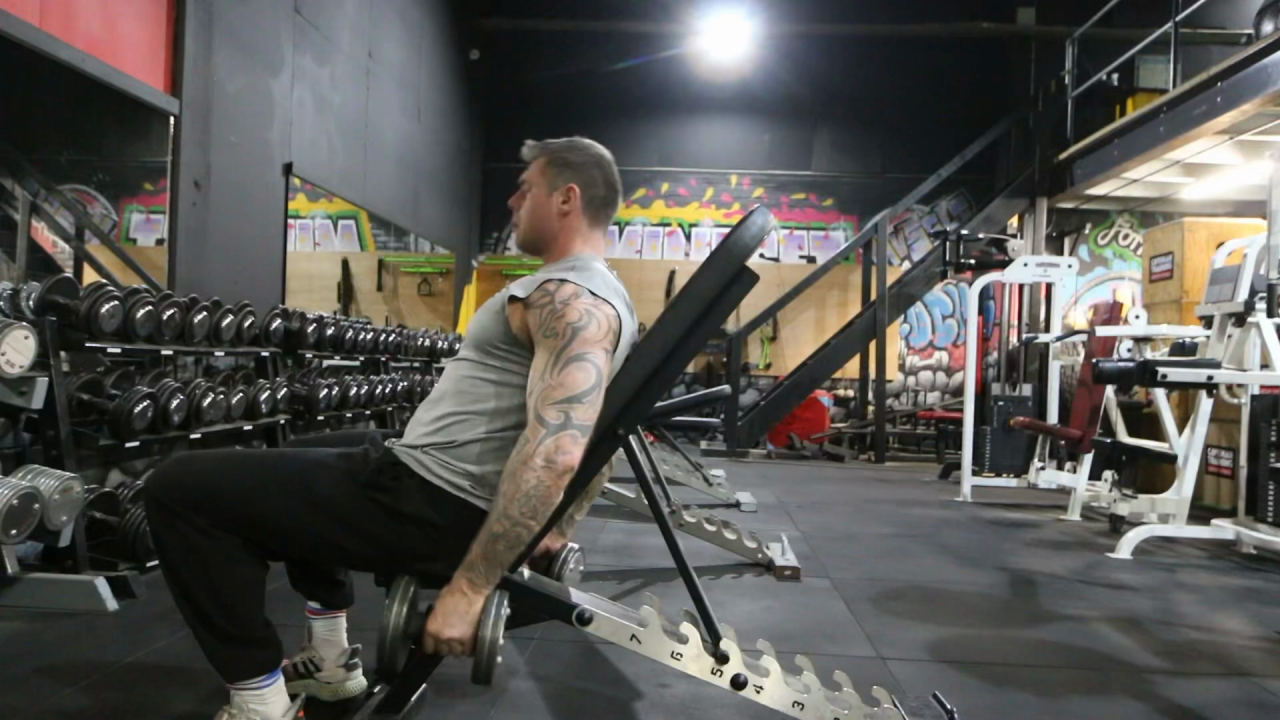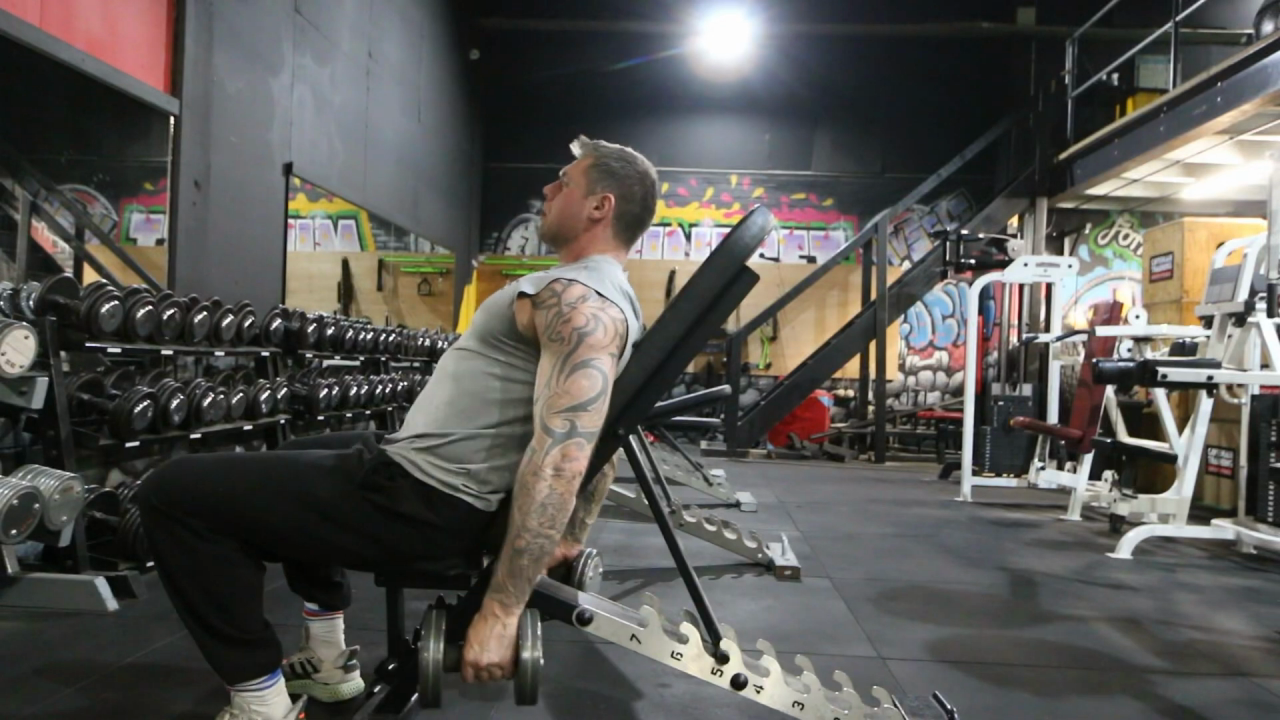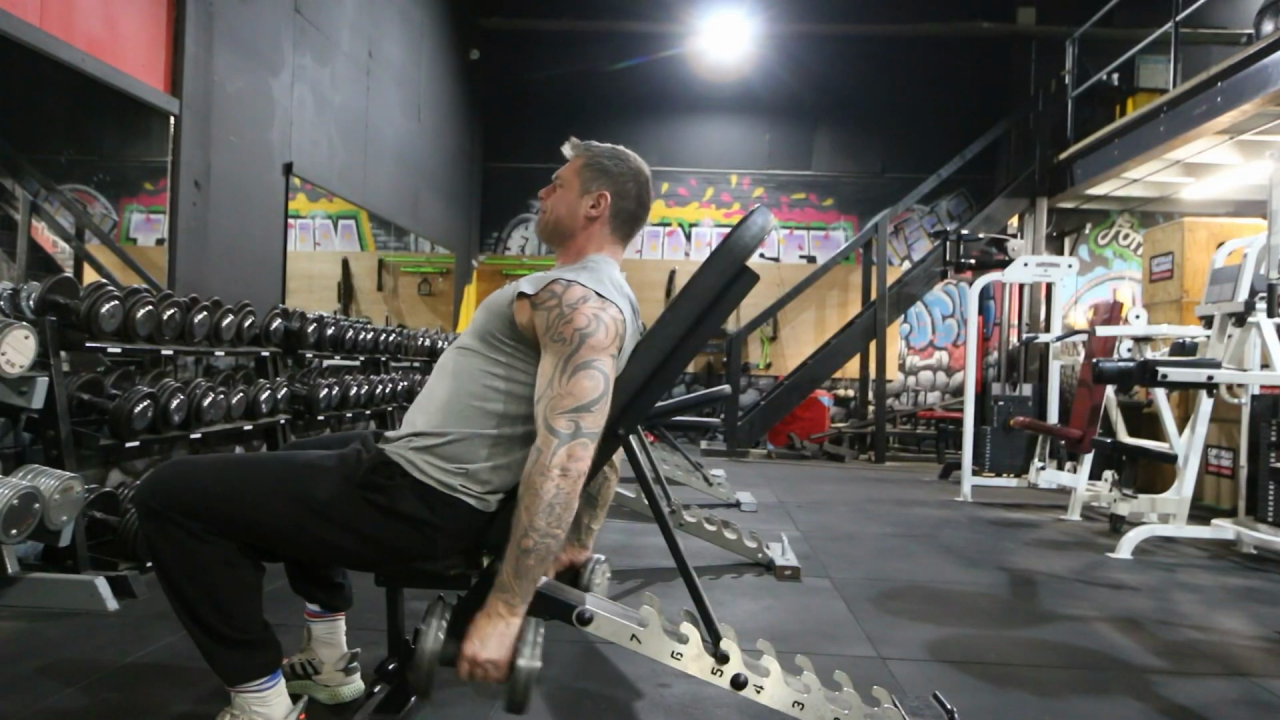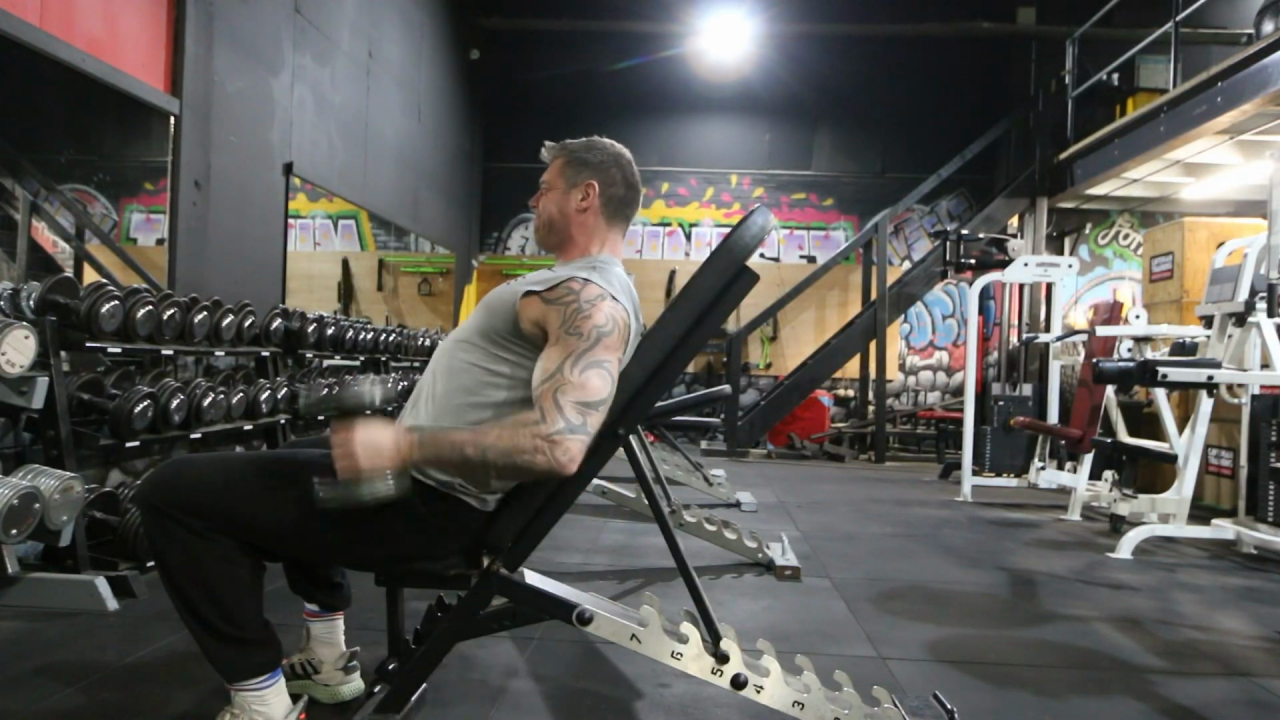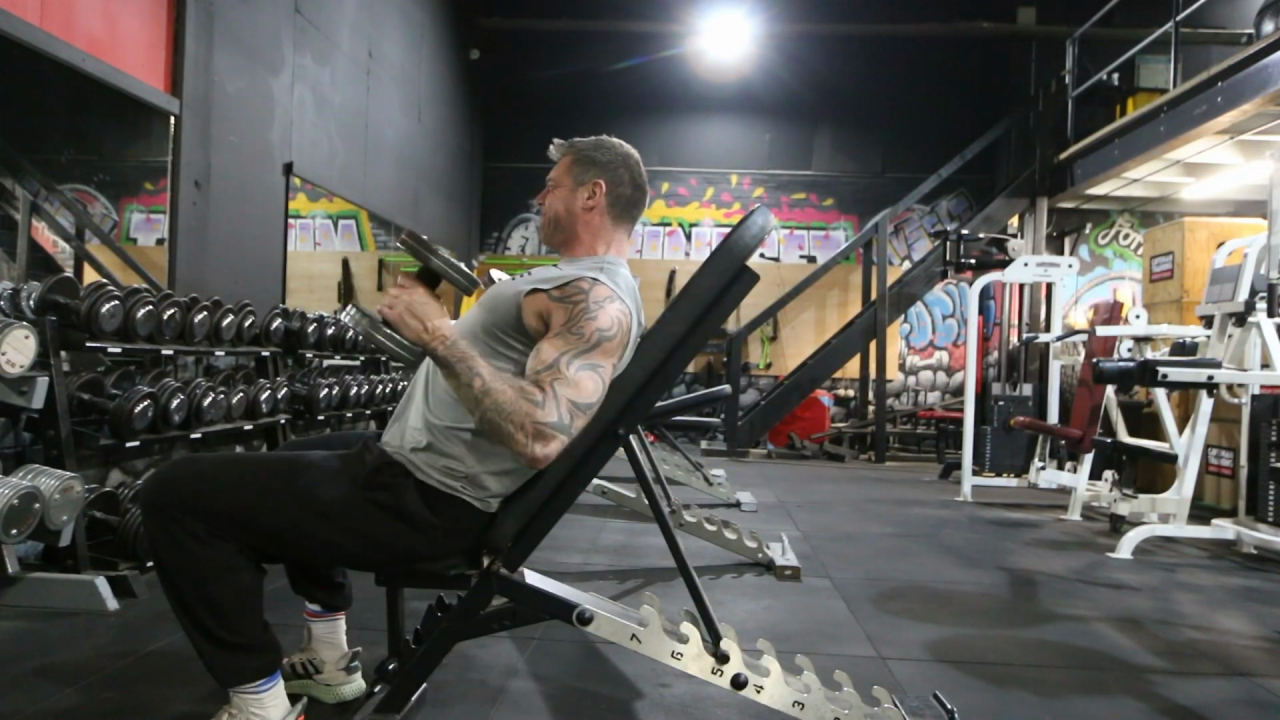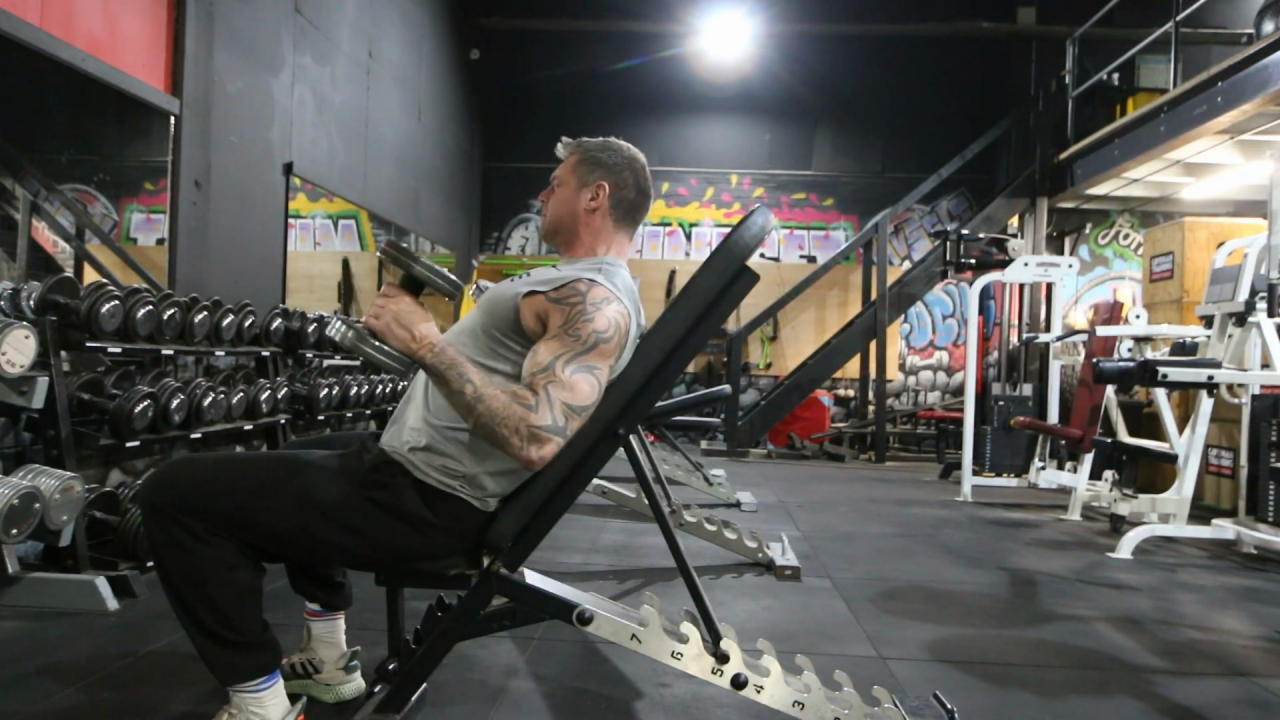
dt=0.5s
person 1, frame 1
left shoulder: (571, 300)
right shoulder: (590, 296)
left elbow: (554, 452)
right elbow: (585, 442)
left wrist: (468, 587)
right wrist: (558, 531)
left hip: (429, 501)
right hip: (440, 484)
left knee: (180, 488)
right knee: (300, 458)
right ankle: (329, 658)
person 1, frame 2
left shoulder: (580, 300)
right shoulder: (603, 300)
left elbow: (560, 456)
right elbow: (592, 443)
left wrist: (500, 611)
right wrist: (571, 538)
left hip: (422, 500)
right hip: (435, 484)
left knee: (174, 493)
right knee: (297, 456)
right ankle: (328, 659)
person 1, frame 3
left shoulder: (578, 300)
right shoulder: (601, 299)
left elbow: (564, 455)
right elbow: (594, 444)
left wrist: (503, 611)
right wrist: (580, 542)
left hip: (421, 499)
right hip: (433, 483)
left knee: (173, 494)
right knee: (293, 464)
right ankle: (328, 661)
person 1, frame 4
left shoulder: (590, 301)
right shoulder: (588, 288)
left elbow: (558, 444)
left wrist: (404, 445)
right wrist: (410, 442)
left hip: (429, 501)
right hip: (436, 485)
left knee: (174, 493)
right knee: (294, 463)
right ankle: (327, 661)
person 1, frame 5
left shoulder: (597, 302)
right shoulder: (586, 286)
left elbow: (539, 435)
left wrist: (438, 335)
right wrist: (438, 330)
left hip: (428, 499)
right hip: (427, 473)
left knee: (178, 492)
right knee: (294, 459)
right ankle: (328, 662)
person 1, frame 6
left shoulder: (594, 302)
right shoulder: (585, 285)
left elbow: (535, 437)
left wrist: (425, 342)
left hip: (426, 498)
right hip: (422, 467)
left knee: (175, 493)
right knee: (296, 458)
right ankle: (328, 661)
